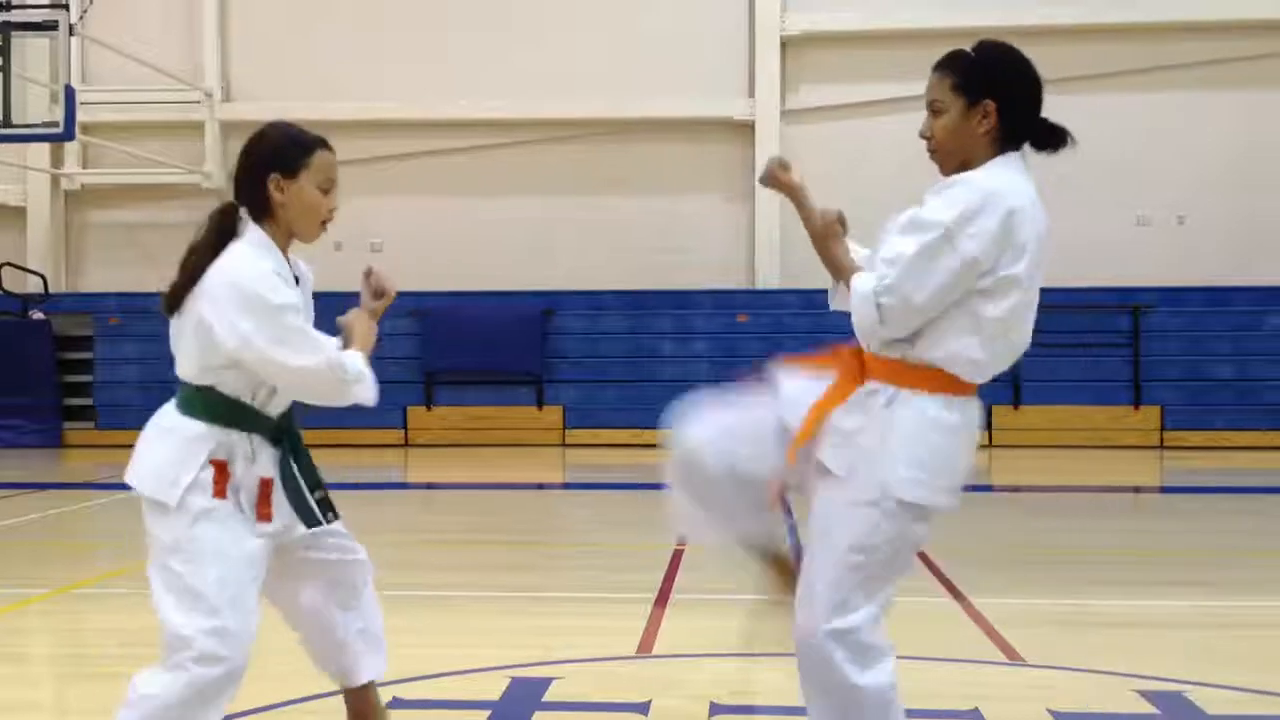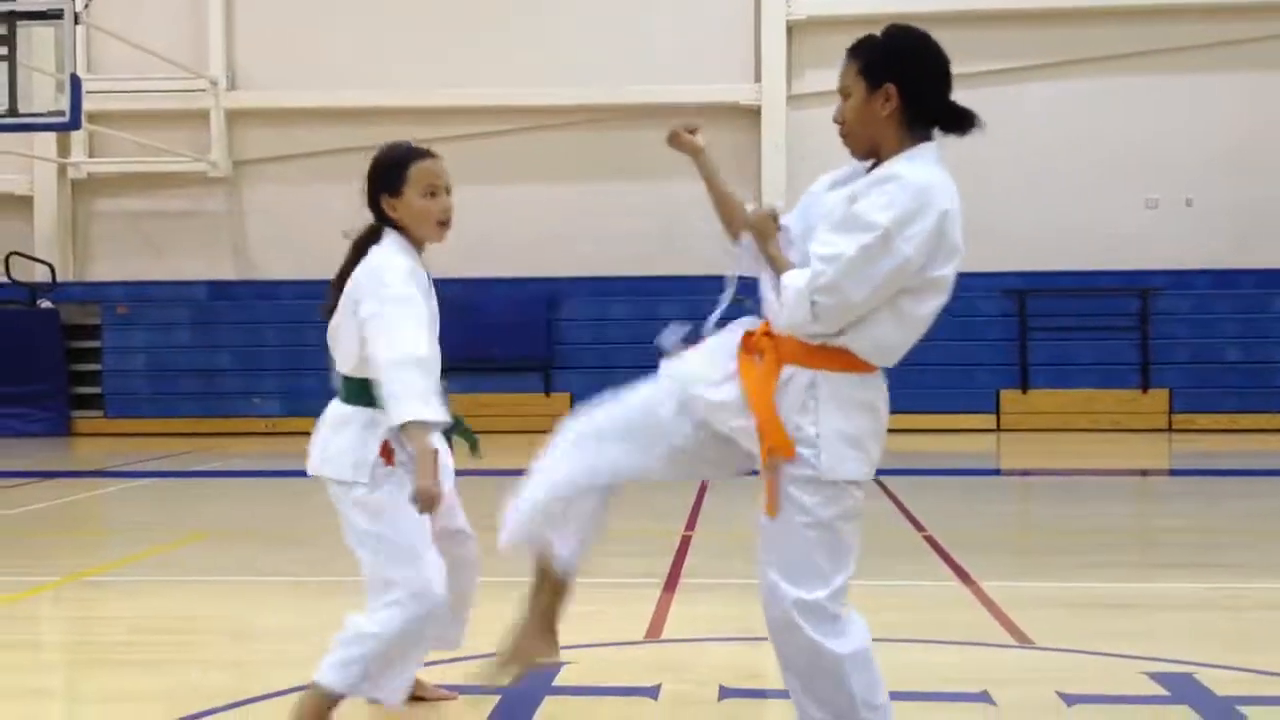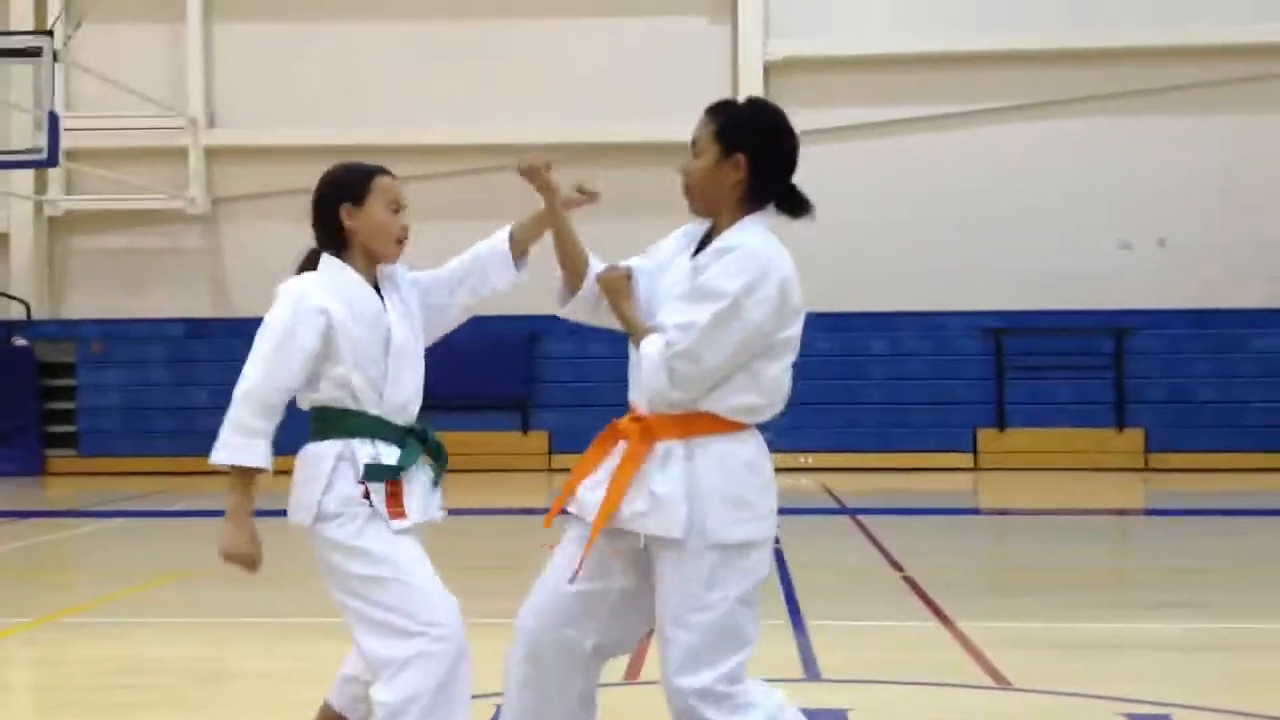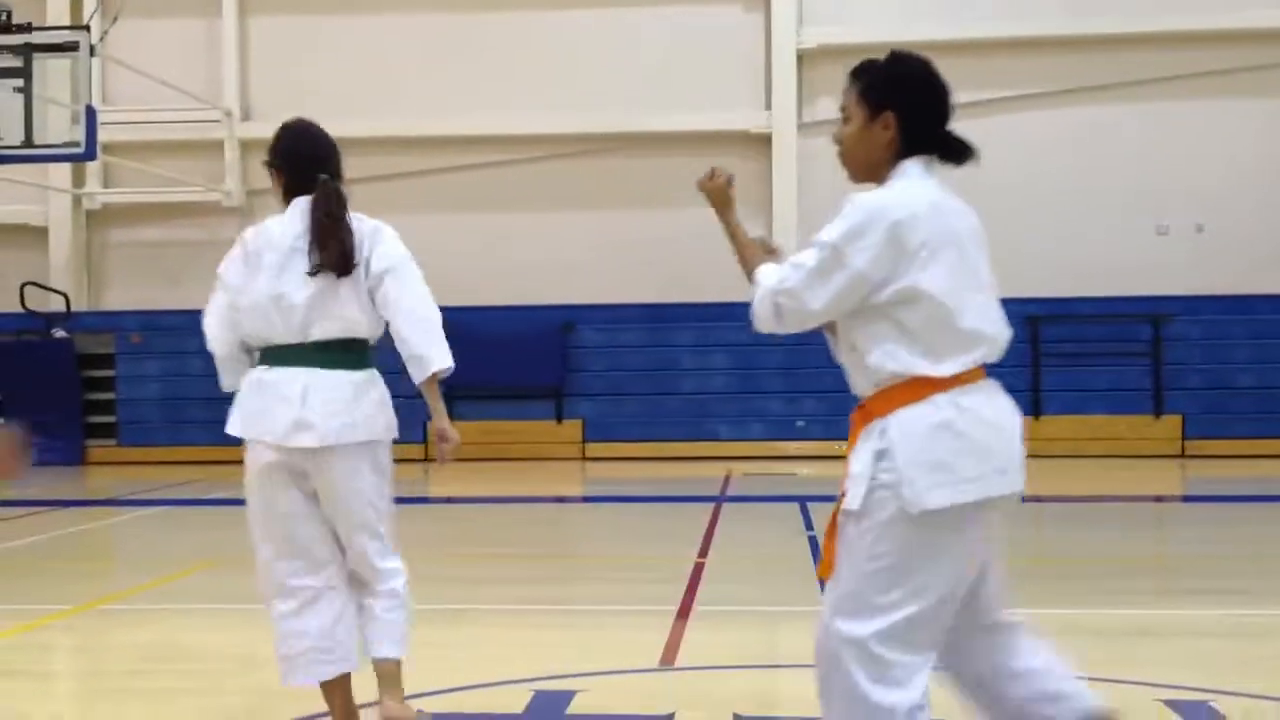
dt=0.5s
person 1, frame 1
left shoulder: (990, 200)
right shoulder: (987, 195)
left elbow: (882, 309)
right elbow: (882, 291)
left wrist: (835, 247)
right wrist: (803, 201)
left hip: (904, 425)
right hip: (878, 401)
left knee: (834, 623)
right knee: (702, 436)
right ankle: (784, 567)
person 1, frame 2
left shoulder: (918, 197)
right shoulder: (858, 182)
left elbow: (809, 306)
right elbow: (747, 235)
left wrist: (770, 244)
right wrist: (702, 161)
left hip: (815, 409)
right hip: (746, 376)
left knee: (804, 601)
right knee: (592, 444)
right ankle: (540, 623)
person 1, frame 3
left shoulder: (756, 265)
right shoulder: (690, 246)
left elbow: (672, 374)
right elbow: (587, 294)
left wrist: (625, 307)
right wrist: (552, 203)
left hip: (707, 486)
right hip: (642, 472)
right knee: (553, 634)
person 1, frame 4
left shoulder: (883, 212)
right shoulder: (943, 208)
left elbow: (782, 306)
left wrist: (729, 219)
right wrist: (790, 267)
left hip: (920, 444)
right hip: (969, 428)
left knee: (866, 640)
right knee: (968, 630)
person 2, frame 1
left shoulder: (287, 271)
right shoulder: (246, 278)
left elbow: (306, 368)
right elbow: (327, 378)
left wrist: (368, 317)
right wrist: (361, 337)
left hip: (254, 468)
right hip: (203, 477)
left knee: (338, 570)
right knee: (213, 648)
person 2, frame 2
left shoulder: (398, 265)
right shoulder: (392, 274)
right elbow: (405, 367)
right wrist: (427, 460)
left hip: (386, 443)
right hip: (364, 451)
left knee: (453, 557)
right knee: (414, 592)
person 2, frame 3
left shoulder: (401, 292)
right shoulder: (310, 299)
left elbow: (480, 269)
right elbow: (254, 403)
left wrist: (549, 213)
right wrist: (239, 517)
left hip: (387, 483)
right hip: (347, 489)
left knee: (393, 631)
right knee: (429, 631)
person 2, frame 4
left shoulder: (253, 244)
right shoulder: (374, 237)
left elbow: (223, 338)
right elbow: (415, 321)
right wrist: (439, 413)
left hip: (271, 410)
right hip: (350, 404)
left knee: (297, 574)
right knee: (374, 562)
